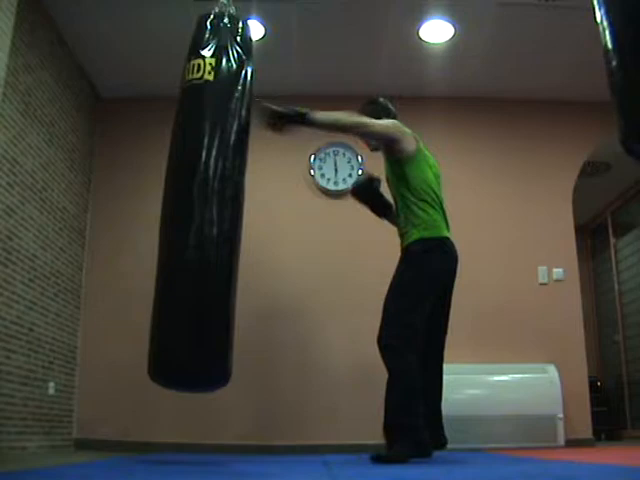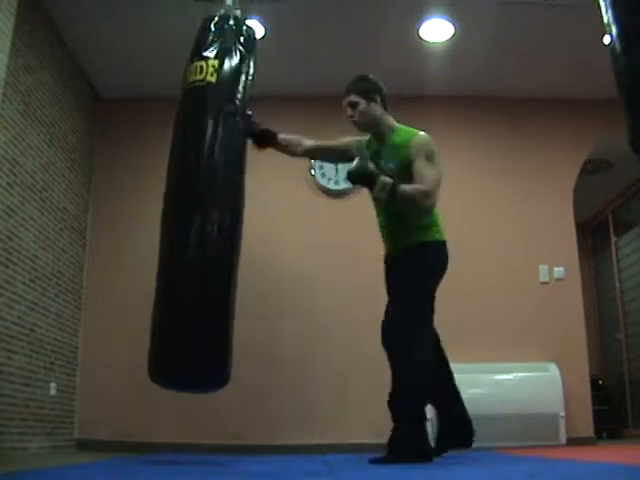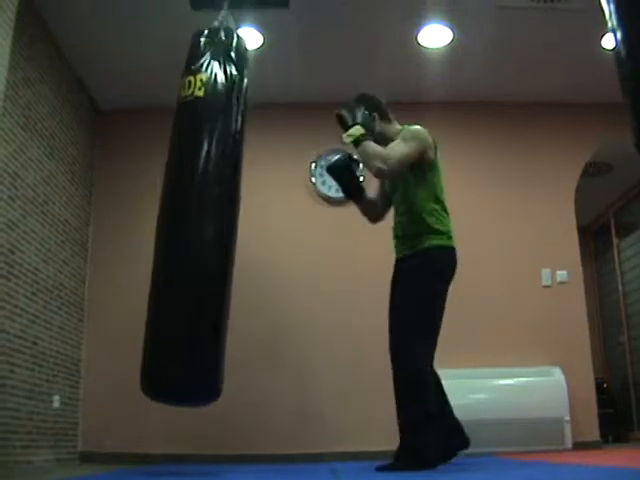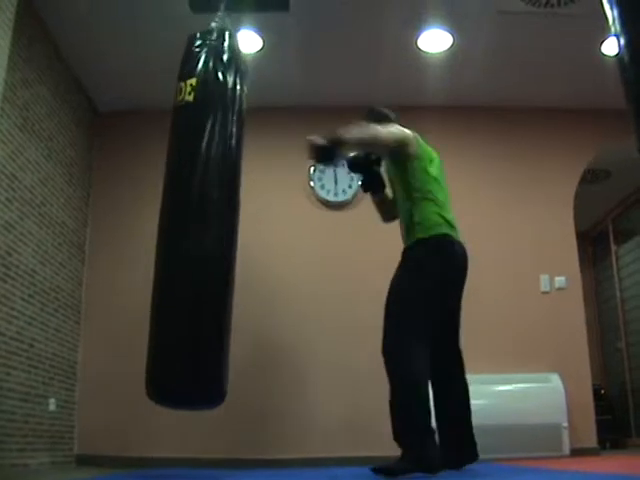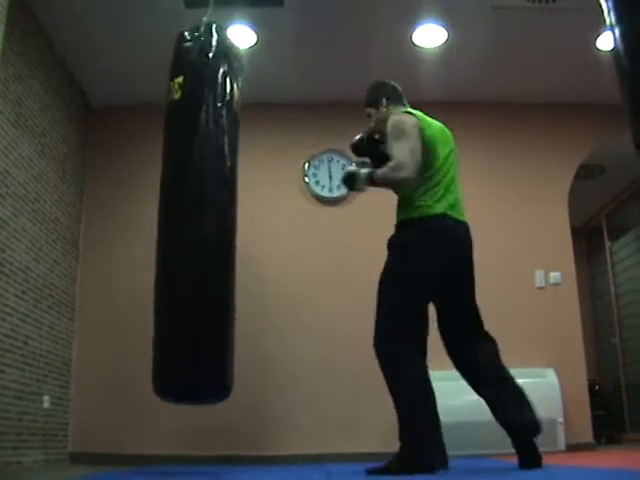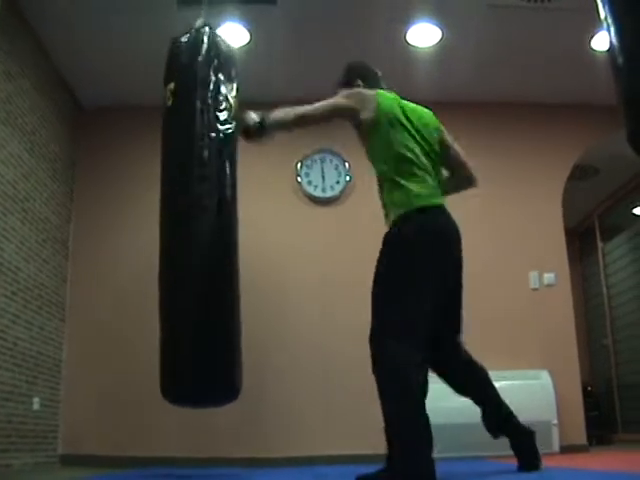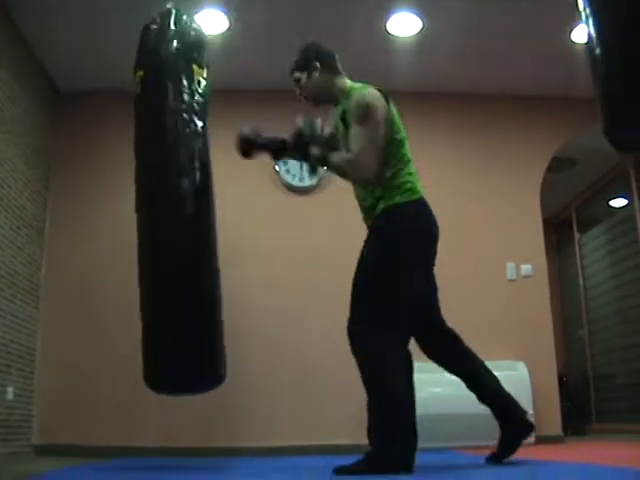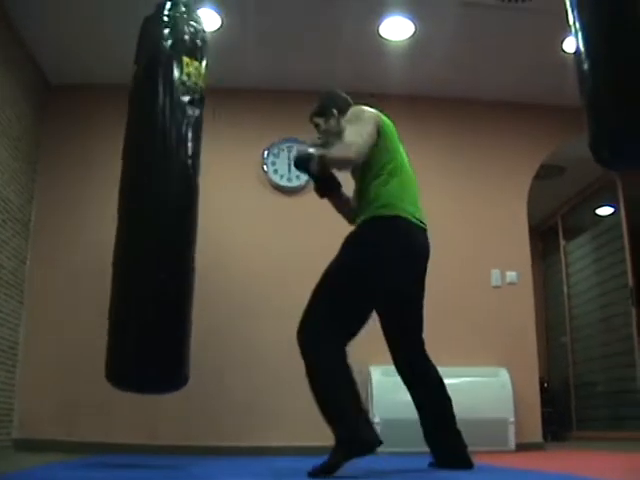
dt=0.3s
person 1, frame 1
left shoulder: (396, 132)
right shoulder: (413, 154)
left elbow: (349, 122)
left wrist: (298, 114)
right wrist: (376, 201)
left hip: (425, 252)
right hip: (440, 252)
left knee: (396, 340)
right knee: (425, 348)
left ankle: (409, 439)
right ankle: (430, 433)
person 1, frame 2
left shoulder: (418, 142)
right shoulder: (365, 145)
left elbow: (429, 197)
right elbow: (308, 148)
left wrist: (381, 183)
right wrist: (269, 136)
left hip: (424, 250)
right hip: (400, 254)
left knee: (404, 339)
right knee: (420, 342)
left ankle: (410, 441)
right ankle: (455, 427)
person 1, frame 3
left shoulder: (415, 135)
right shoulder: (389, 159)
left elbow: (381, 165)
right elbow: (375, 213)
left wrist: (354, 133)
right wrist: (348, 184)
left hip: (431, 255)
right hip: (412, 258)
left knee: (409, 350)
right knee: (410, 350)
left ankle: (419, 448)
right ankle: (445, 436)
person 1, frame 4
left shoulder: (403, 137)
right shoulder: (404, 162)
left elbow: (363, 134)
right elbow: (391, 212)
left wrist: (330, 142)
right wrist: (371, 180)
left hip: (431, 251)
right hip: (448, 252)
left knee: (403, 347)
right knee: (443, 354)
left ankle: (419, 449)
right ankle: (459, 447)
person 1, frame 5
left shoulder: (401, 118)
right shoulder: (438, 128)
left elbow: (405, 173)
left wrist: (362, 176)
right wrist: (375, 149)
left hip: (422, 234)
right hip: (455, 233)
left knee: (394, 343)
right knee: (470, 339)
left ankle: (422, 447)
right ankle: (524, 429)
person 1, frame 6
left shoulder: (363, 100)
right shoulder: (426, 117)
left elbow: (300, 116)
right elbow: (466, 177)
left wrist: (260, 122)
left hip: (413, 229)
right hip: (441, 228)
left knee: (394, 343)
right knee: (441, 343)
right ankle: (515, 434)
person 1, frame 7
left shoulder: (365, 98)
right shoulder: (344, 116)
left elbow: (365, 170)
left wrist: (321, 157)
left hip: (403, 223)
right hip: (403, 224)
left knee: (374, 331)
right knee: (431, 330)
right ankle: (511, 417)
person 1, frame 8
left shoulder: (362, 116)
right shoulder: (373, 134)
left elbow: (351, 156)
left wrist: (313, 156)
right wrist: (327, 186)
left hip: (384, 237)
right hip: (412, 240)
left knee: (318, 334)
right knee: (409, 349)
left ankle: (354, 434)
